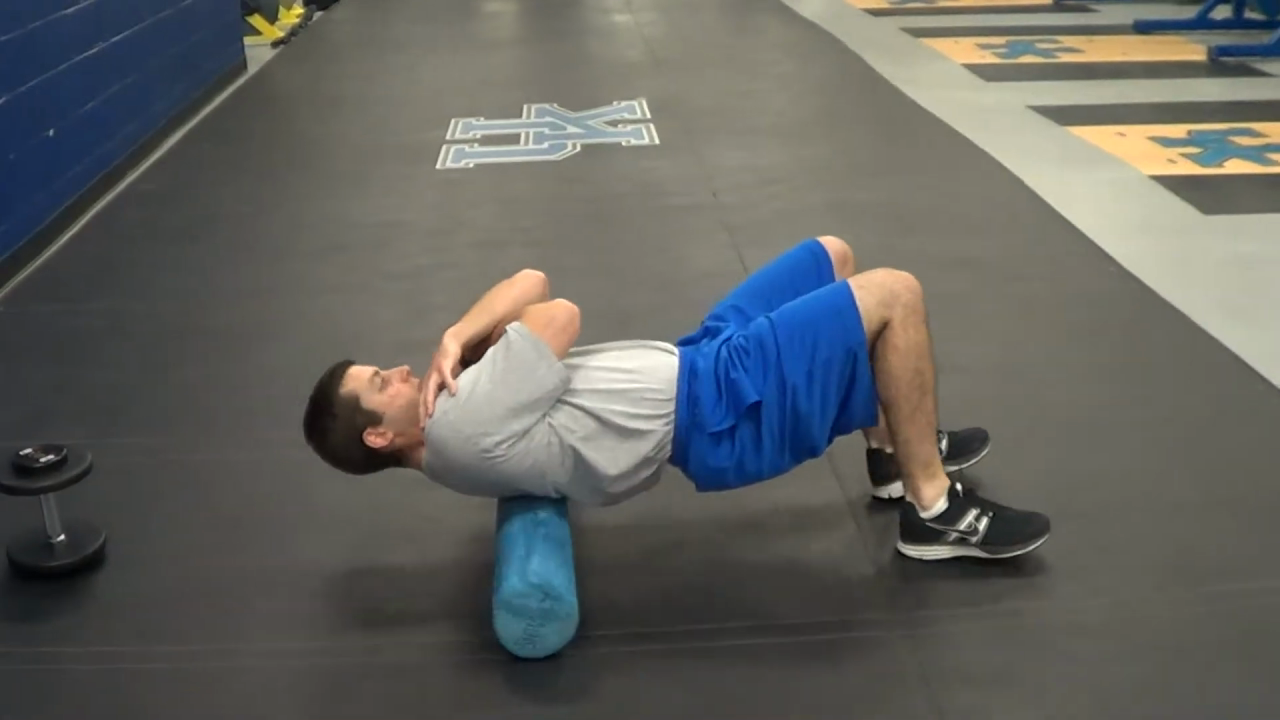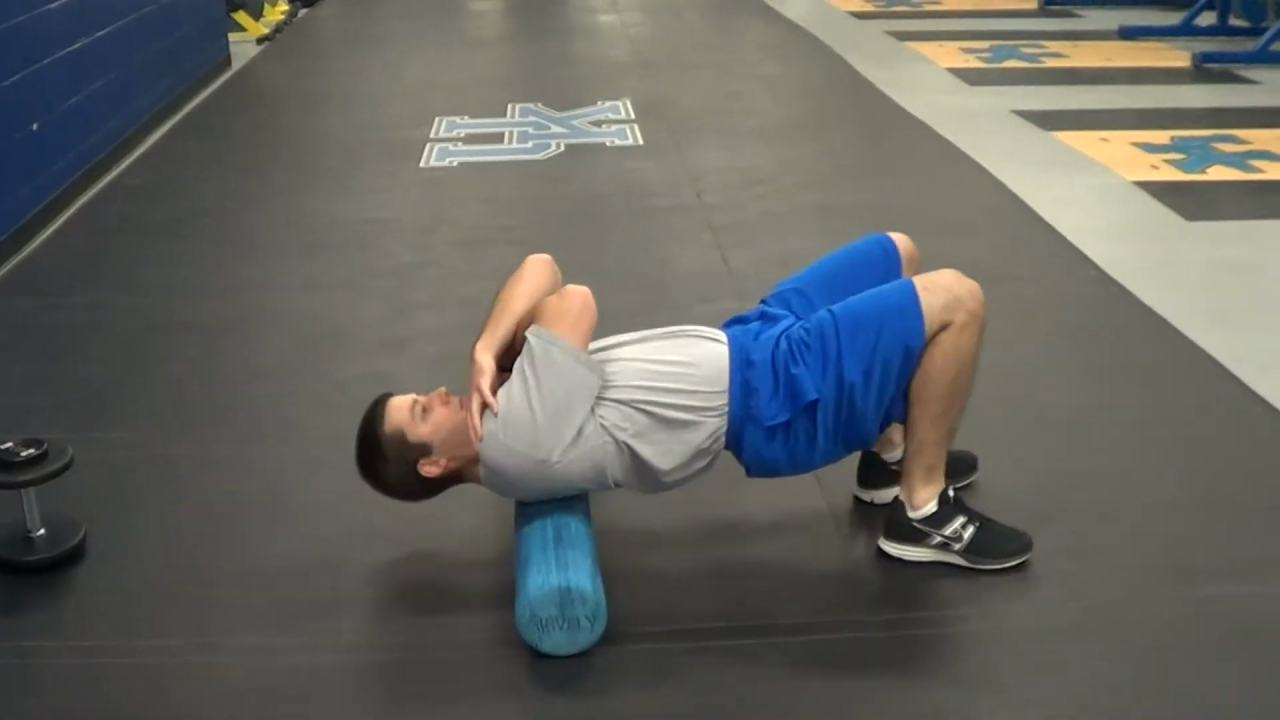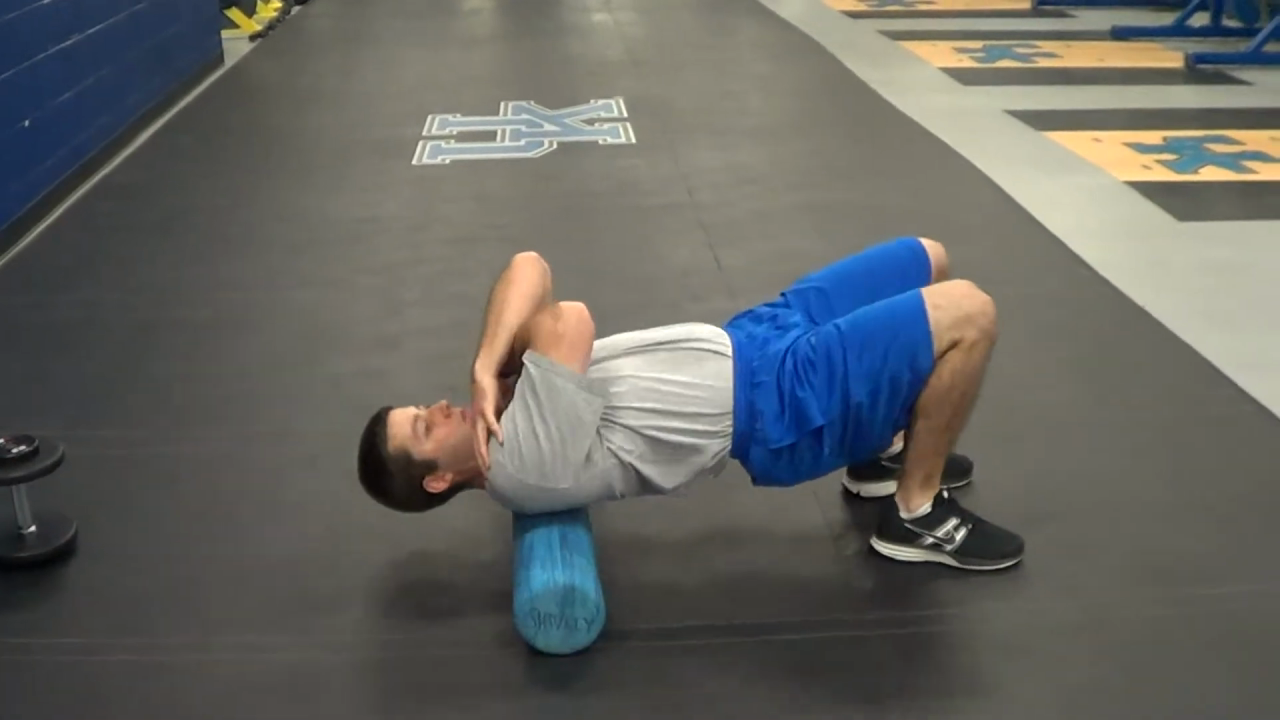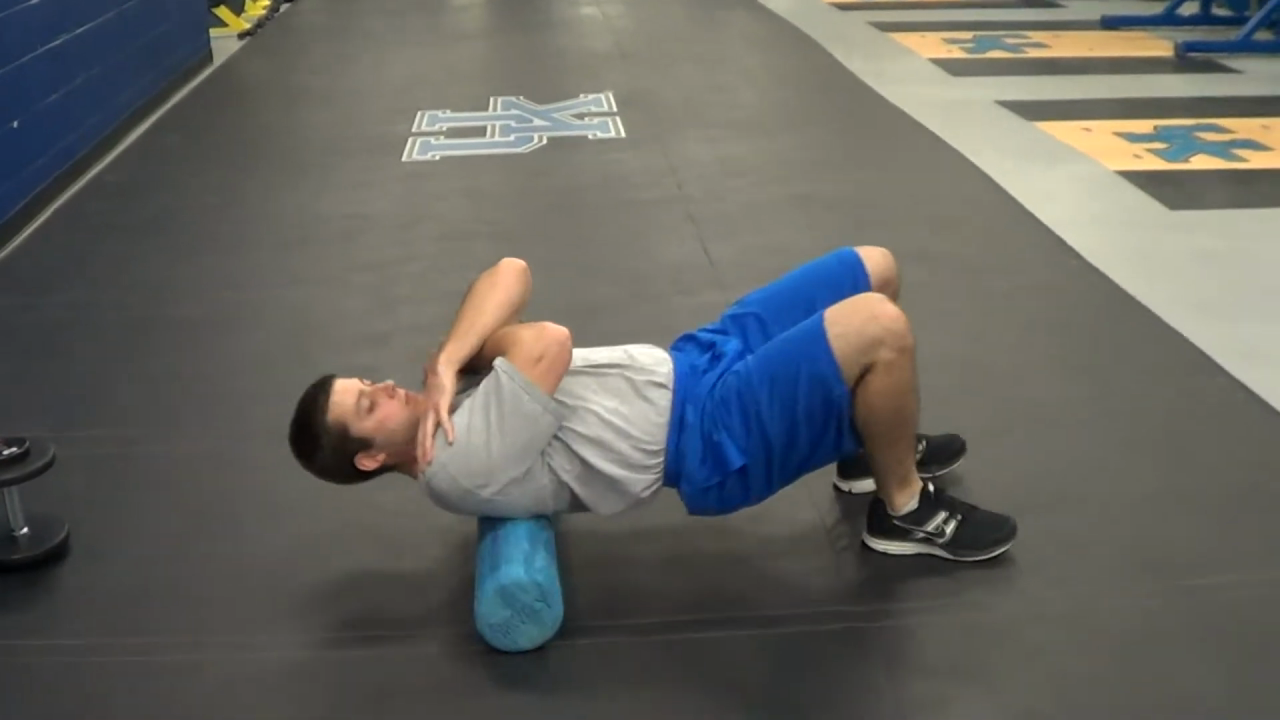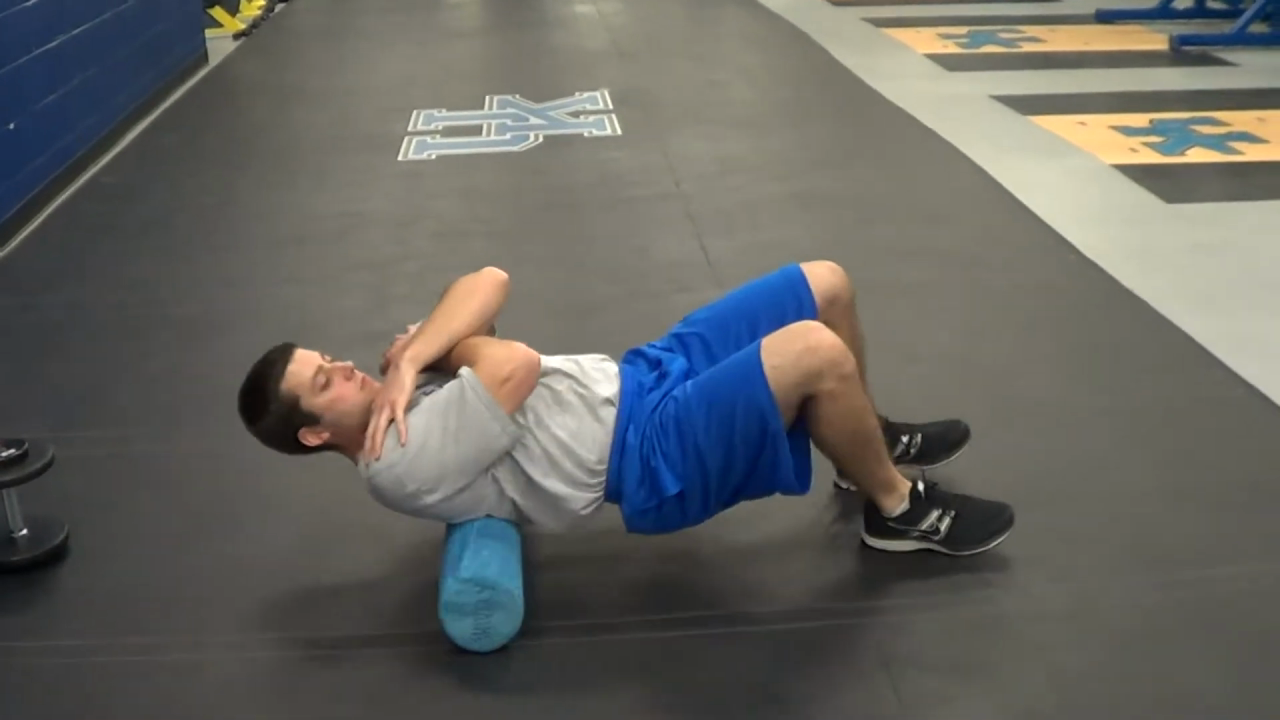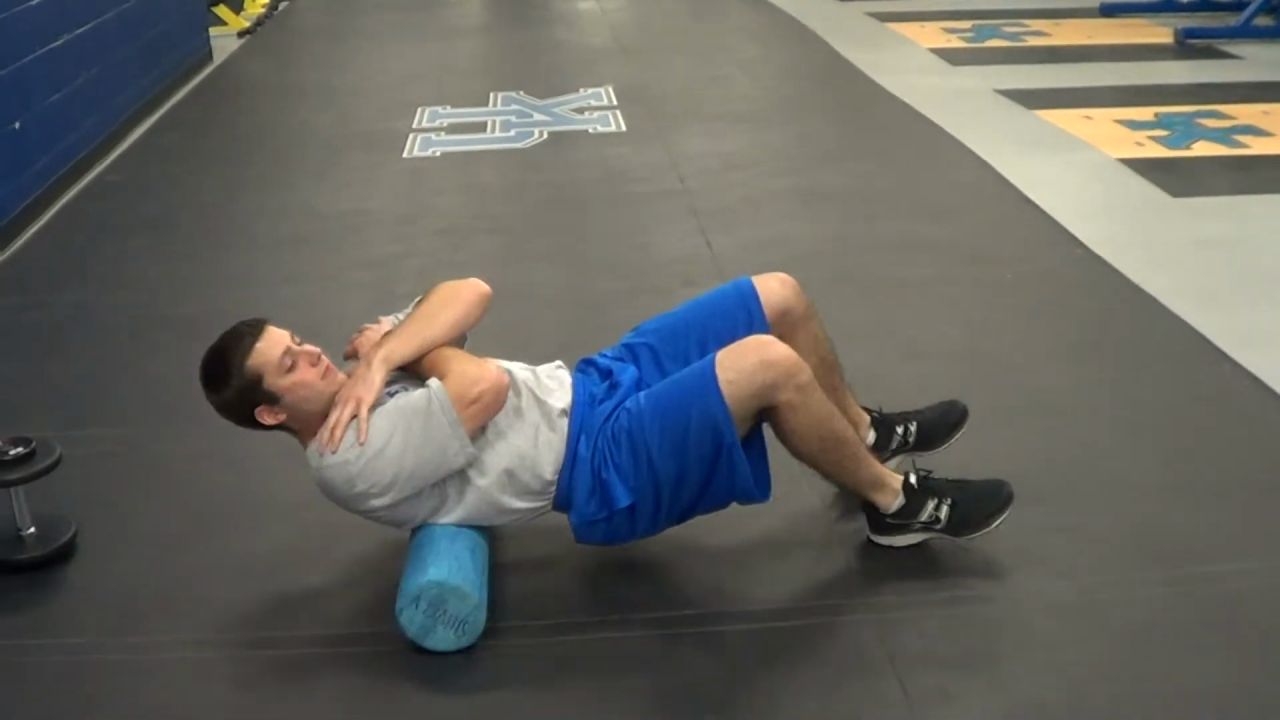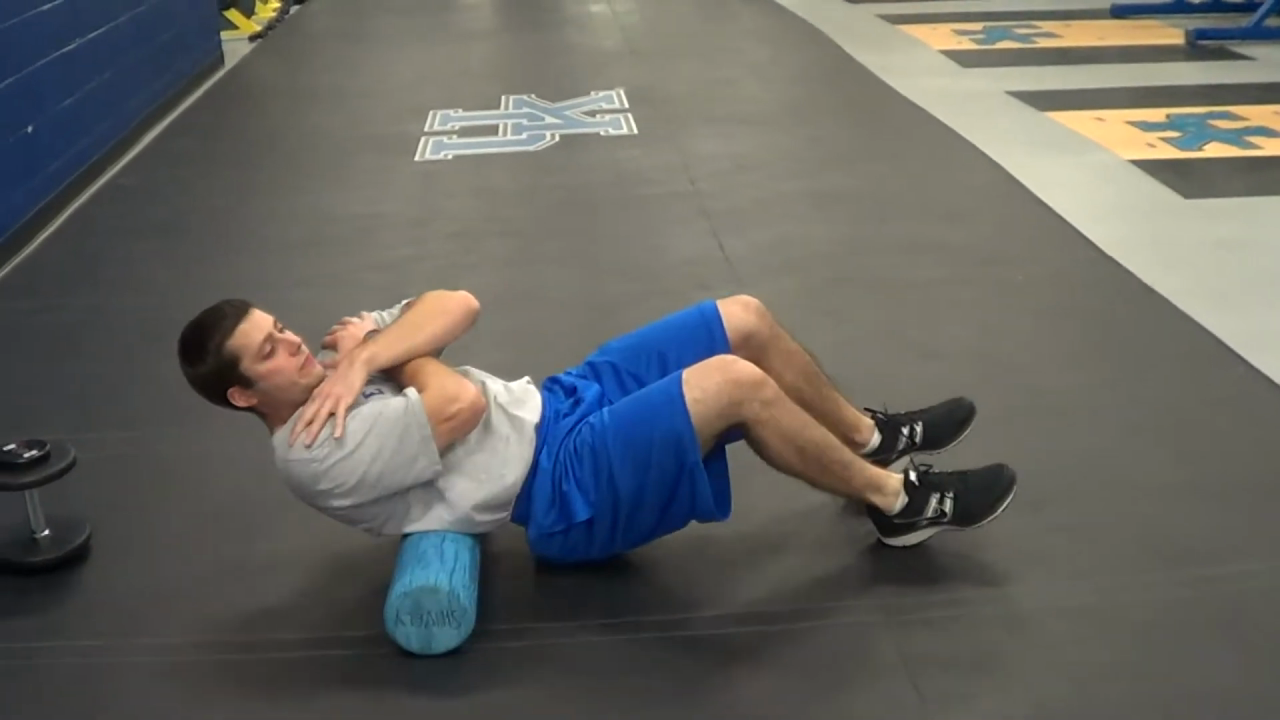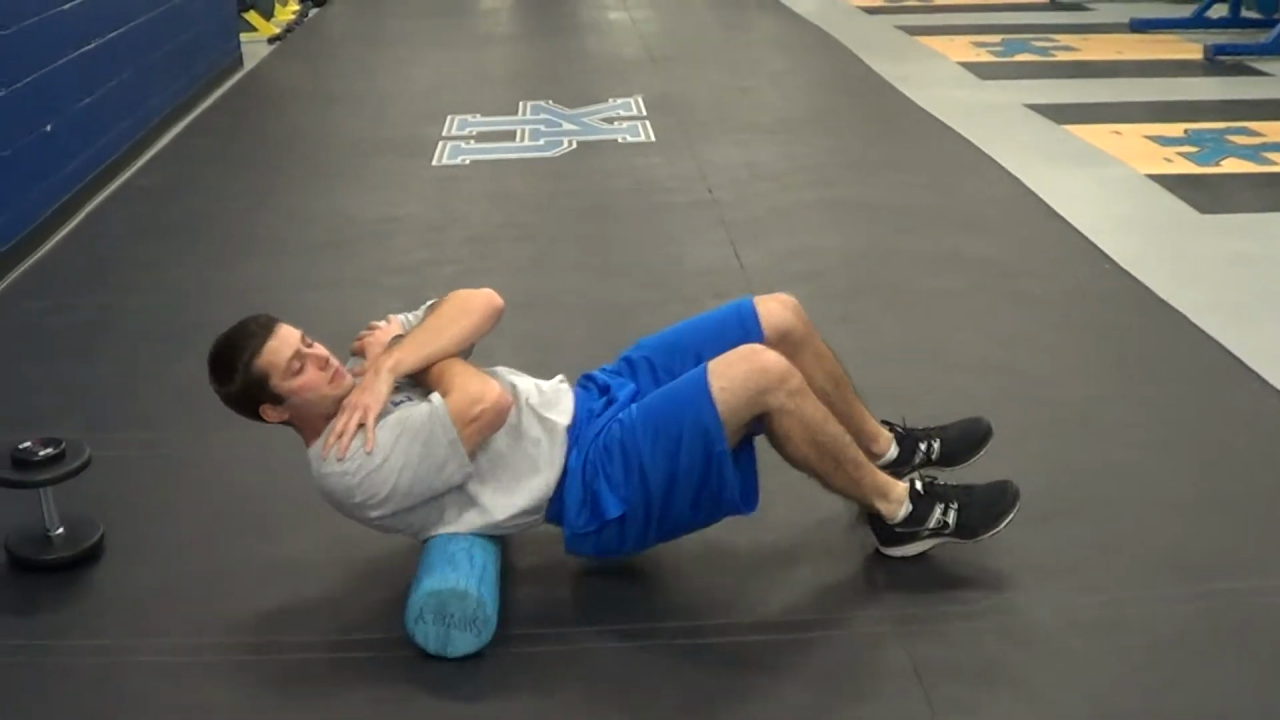
dt=0.3s
person 1, frame 1
left shoulder: (448, 414)
right shoulder: (468, 434)
left elbow: (530, 282)
right elbow: (559, 316)
left wrist: (457, 337)
right wrist: (473, 342)
left hip: (690, 368)
right hip: (717, 413)
left knee: (836, 257)
right knee: (896, 294)
left ankle: (892, 448)
right ankle: (933, 510)
person 1, frame 2
left shoulder: (495, 414)
right shoulder: (521, 448)
left elbow: (541, 267)
right elbow: (574, 302)
left wrist: (489, 348)
right wrist: (501, 351)
left hip: (739, 347)
right hip: (764, 395)
left knee: (897, 251)
right knee: (955, 298)
left ankle: (888, 456)
right ankle: (923, 511)
person 1, frame 3
left shoulder: (508, 408)
right shoulder: (525, 470)
left elbow: (529, 265)
right elbow: (572, 323)
left wrist: (487, 364)
right wrist: (513, 346)
right hip: (769, 407)
left knee: (929, 262)
right knee: (966, 312)
left ankle: (881, 455)
right ankle: (918, 515)
person 1, frame 4
left shoulder: (450, 406)
right shoulder: (463, 470)
left elbow: (512, 270)
right elbow: (548, 345)
left wrist: (450, 359)
right wrist: (478, 347)
left hip: (688, 365)
right hip: (708, 436)
left knee: (875, 270)
right knee: (878, 325)
left ankle: (869, 450)
right ankle: (904, 511)
person 1, frame 5
left shoulder: (396, 394)
right shoulder: (400, 468)
left elbow: (492, 281)
right elbow: (517, 369)
left wrist: (414, 358)
right wrist: (446, 343)
left hip: (635, 380)
right hip: (647, 457)
left knee: (826, 286)
right knee: (815, 353)
left ankle: (870, 438)
right ankle: (899, 510)
person 1, frame 6
left shoulder: (357, 387)
right shoulder: (351, 466)
left elbow: (472, 291)
right elbow: (486, 390)
left wrist: (383, 357)
right wrist: (408, 351)
left hip: (589, 388)
right hip: (601, 469)
left knee: (780, 297)
right knee: (772, 364)
left ankle: (863, 432)
right ankle: (895, 504)
person 1, frame 7
left shoulder: (337, 367)
right shoulder: (315, 459)
left elbow: (460, 305)
right elbow: (461, 407)
left wrist: (365, 356)
right wrist: (391, 352)
left hip: (557, 405)
right hip: (563, 488)
left knee: (745, 320)
right knee: (739, 383)
left ankle: (871, 437)
right ankle: (899, 499)
person 1, frame 8
left shoulder: (362, 372)
right shoulder: (349, 470)
left elbow: (483, 302)
right elbow: (487, 407)
left wrist: (393, 361)
right wrist: (408, 356)
left hip: (588, 402)
right hip: (594, 485)
left knee: (780, 316)
right knee: (763, 372)
left ankle: (884, 448)
right ankle: (900, 510)
